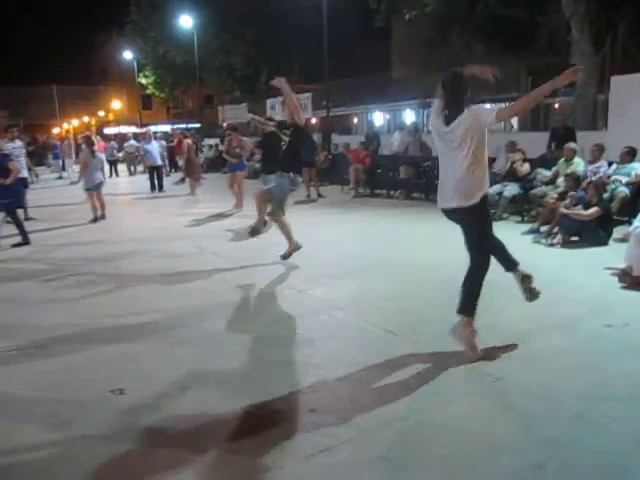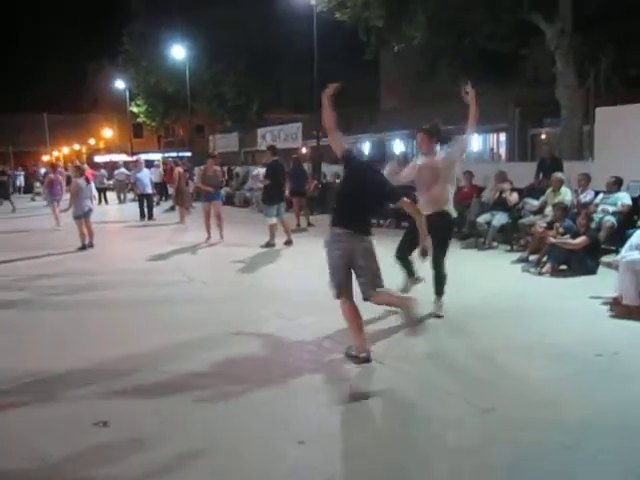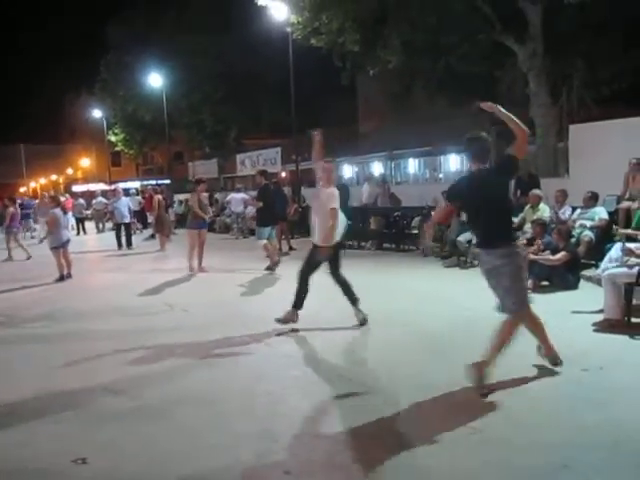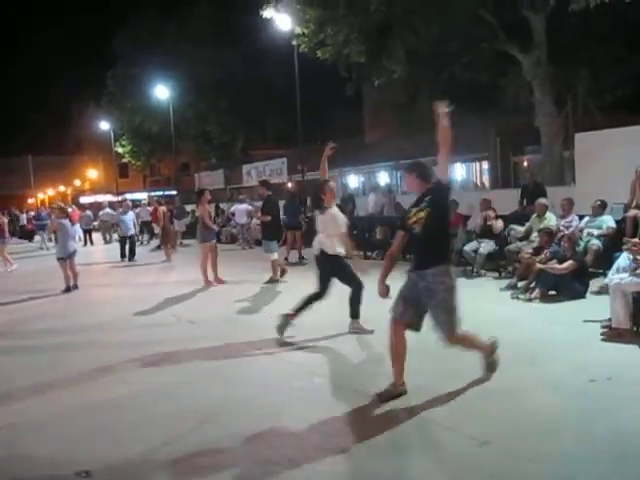
dt=1s
person 1, frame 1
left shoulder: (299, 126)
left elbow: (296, 107)
right elbow: (270, 127)
left wrist: (285, 87)
left hip: (289, 176)
right hip: (280, 174)
left knee: (261, 195)
right knee: (277, 214)
left ankle: (260, 221)
right ankle: (293, 244)
person 1, frame 2
left shoulder: (355, 167)
right shoulder: (383, 185)
left elbow: (332, 131)
right elbow: (413, 208)
left wrist: (326, 99)
right wrist: (423, 236)
left hip: (338, 237)
right hip: (362, 239)
left knee: (344, 296)
right knee: (374, 293)
left ankle: (360, 348)
right ankle: (403, 302)
person 1, frame 3
left shoulder: (461, 185)
right shoulder: (499, 172)
left elbow: (441, 214)
right elbow: (523, 135)
left wrist: (428, 229)
right wrist: (497, 110)
left hip: (487, 254)
right hip: (507, 250)
left knee: (516, 307)
right knee: (518, 313)
left ankle: (548, 351)
right ankle: (484, 364)
person 1, frame 4
left shoulder: (439, 192)
right shoulder: (411, 211)
left elbow: (444, 150)
right elbow: (395, 248)
left wrist: (441, 116)
right wrist: (383, 278)
left hip: (438, 274)
right hip: (416, 275)
left knee: (450, 336)
right knee: (396, 326)
left ankle: (487, 348)
right ankle: (398, 383)
person 2, frame 1
left shoulder: (437, 117)
right shoulder: (474, 117)
left elbow: (442, 92)
right elbow: (514, 108)
left wrist: (468, 71)
right wrist: (554, 83)
left hip: (447, 202)
right hip: (471, 199)
left knee: (485, 238)
right knee: (480, 260)
left ankle: (518, 272)
right ankle: (465, 324)
person 2, frame 2
left shoulder: (450, 157)
right shoulder: (416, 165)
left elbow: (470, 131)
right elbow: (398, 179)
left wrist: (472, 103)
right wrist: (390, 173)
left hip: (443, 216)
right hip: (423, 215)
left knee: (438, 263)
right knee: (402, 253)
left ankle: (438, 300)
right ankle: (411, 277)
person 2, frame 3
left shoulder: (331, 193)
right shoulder: (322, 184)
left elbow: (333, 220)
right elbow: (316, 160)
left wrist: (326, 245)
right wrist: (317, 141)
left hip: (324, 241)
right hip: (329, 239)
left knee: (304, 274)
right knee: (336, 275)
left ankle: (294, 313)
right ankle: (358, 311)
person 2, frame 4
left shoulder: (322, 209)
right shoulder: (335, 215)
left elbow: (323, 178)
right elbow: (345, 240)
left wrist: (325, 157)
left hip: (321, 255)
right hip: (333, 257)
left knee: (321, 292)
right knee: (357, 285)
left ankle: (290, 316)
right ankle: (354, 323)
